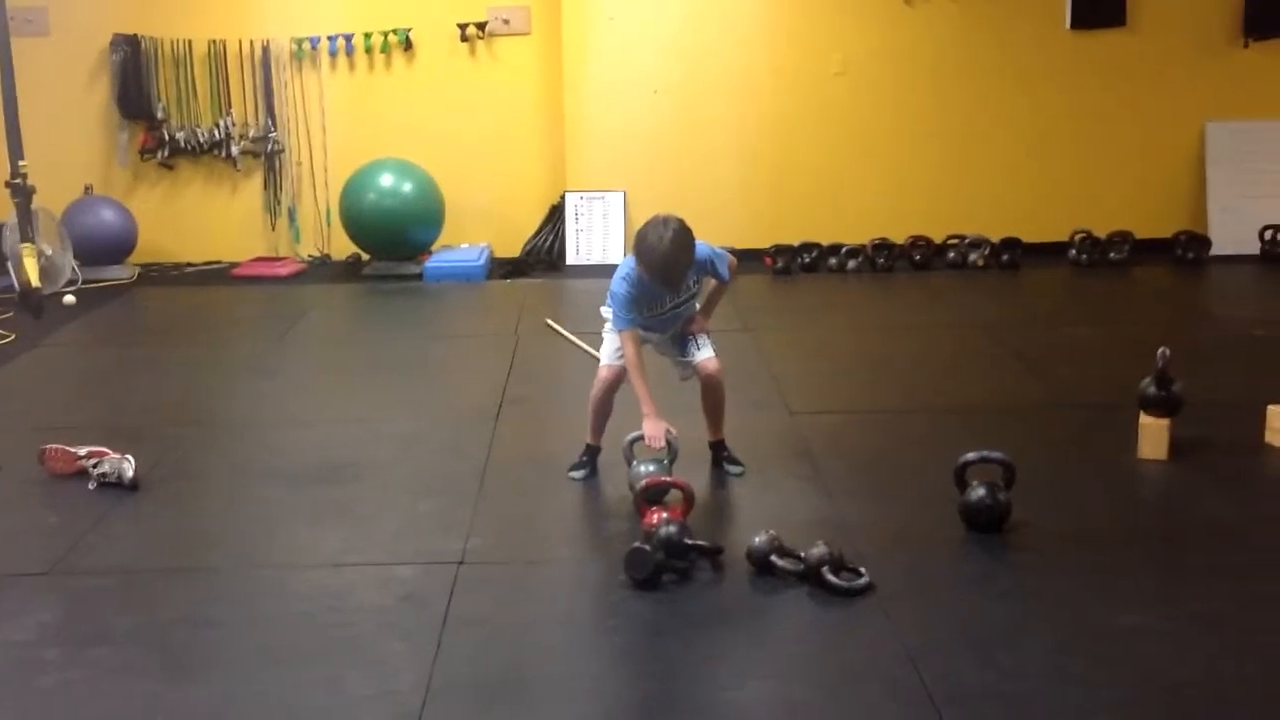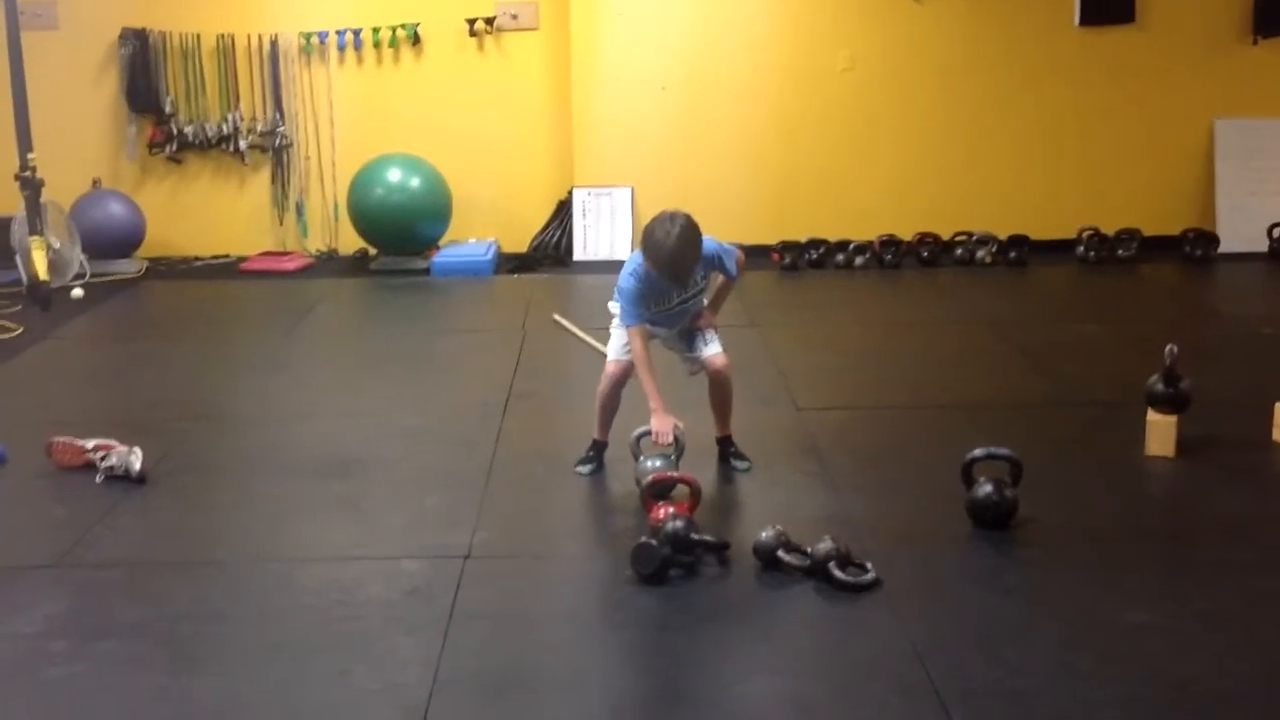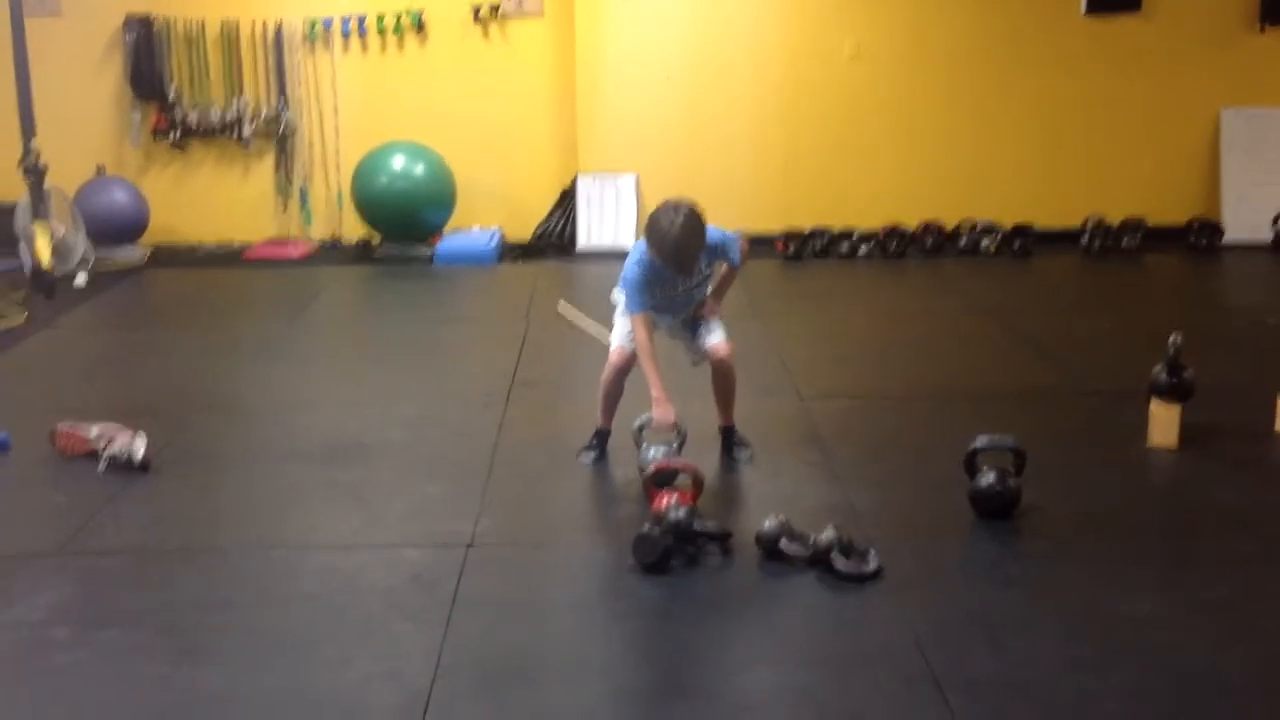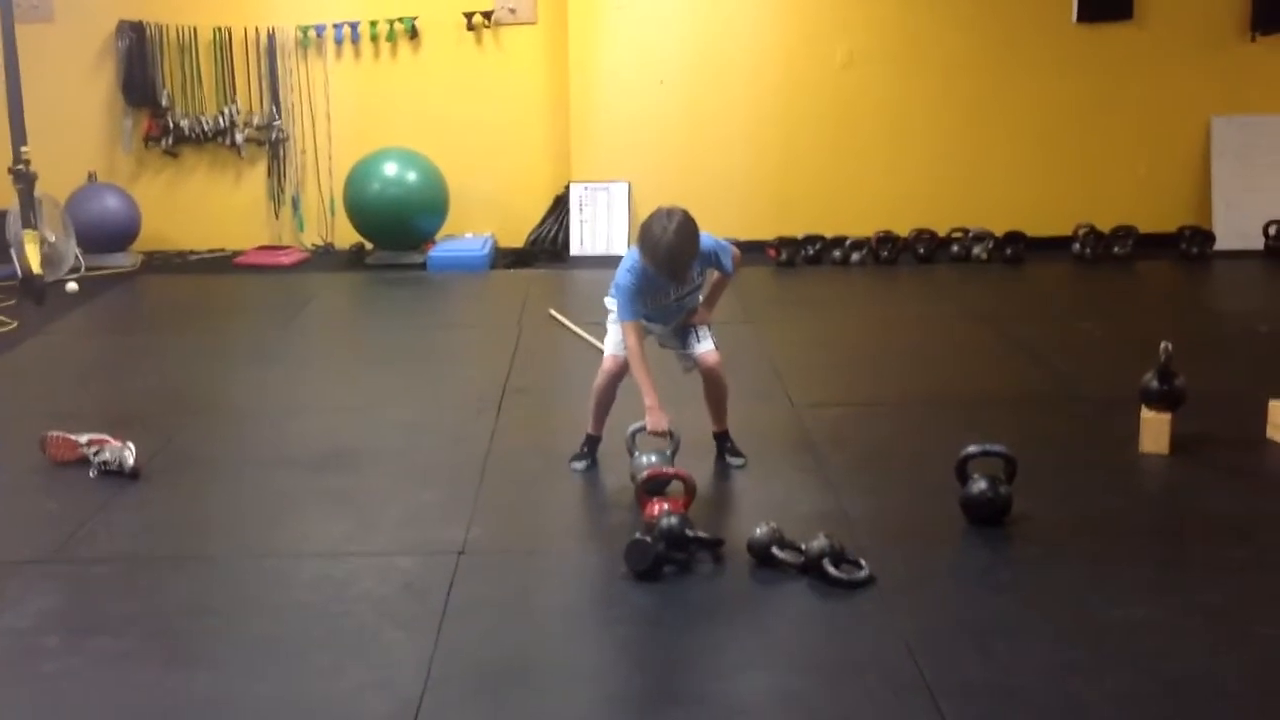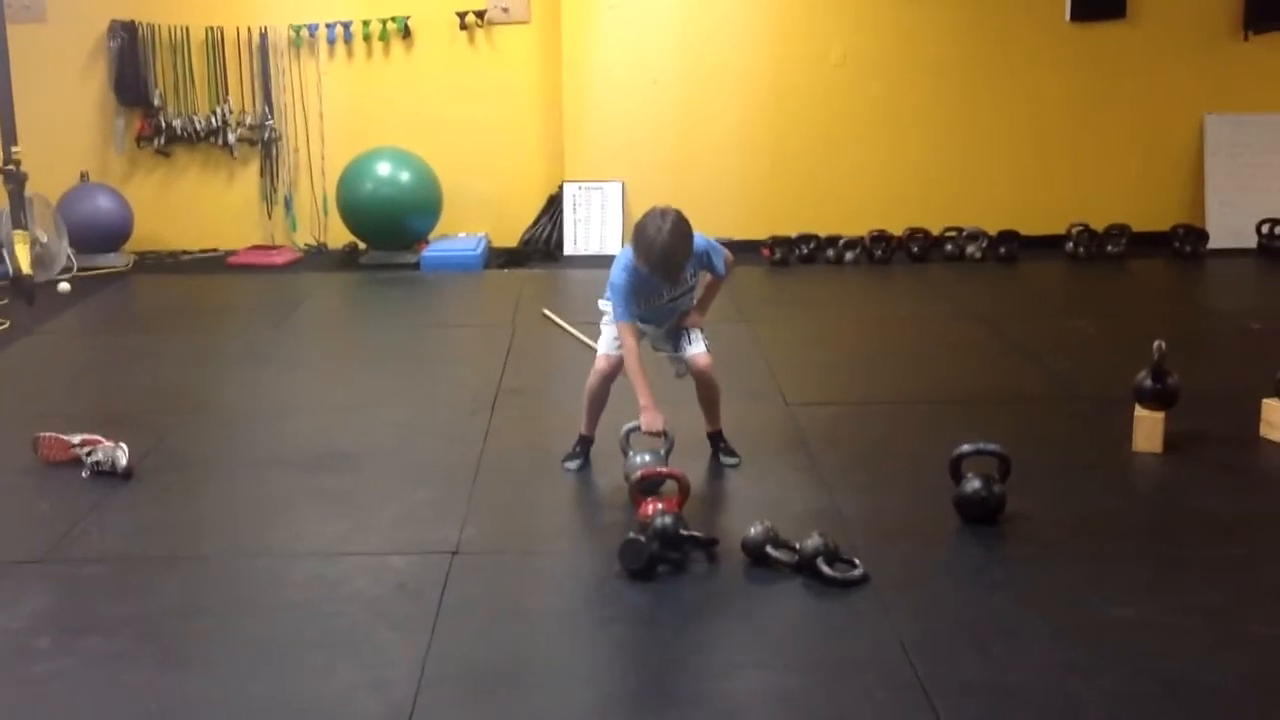
dt=0.2s
person 1, frame 1
left shoulder: (701, 255)
right shoulder: (625, 281)
left elbow: (730, 265)
right elbow: (631, 349)
left wrist: (704, 314)
right wrist: (650, 415)
left hip: (680, 322)
right hip: (630, 323)
left knee: (711, 371)
right knee: (607, 377)
left ankle: (718, 447)
right ankle: (591, 450)
person 1, frame 2
left shoulder: (709, 251)
right shoulder: (633, 276)
left elbow: (738, 260)
right elbow: (638, 344)
left wrist: (712, 310)
right wrist: (658, 410)
left hip: (688, 317)
right hip: (637, 318)
left knee: (719, 367)
right knee: (614, 372)
left ankle: (725, 443)
right ankle: (598, 445)
person 1, frame 3
left shoulder: (714, 240)
right shoulder: (638, 264)
left elbow: (740, 251)
right elbow: (641, 333)
left wrist: (715, 298)
right wrist: (659, 398)
left hip: (692, 305)
right hip: (641, 306)
left knee: (722, 356)
right knee: (618, 360)
left ankle: (728, 432)
right ankle: (601, 433)
person 1, frame 4
left shoulder: (706, 247)
right shoulder: (630, 272)
left elbow: (734, 258)
right elbow: (632, 341)
left wrist: (707, 306)
right wrist: (652, 406)
left hip: (683, 313)
right hip: (633, 313)
left knee: (711, 364)
right knee: (612, 367)
left ankle: (722, 438)
right ankle: (591, 440)
person 1, frame 5
left shoulder: (700, 248)
right shoulder: (624, 271)
left elbow: (727, 262)
right elbow: (630, 341)
left wrist: (700, 310)
right wrist: (647, 407)
left hip: (677, 316)
right hip: (627, 315)
left knee: (702, 366)
right knee: (604, 368)
left ankle: (717, 438)
right ankle: (584, 440)
